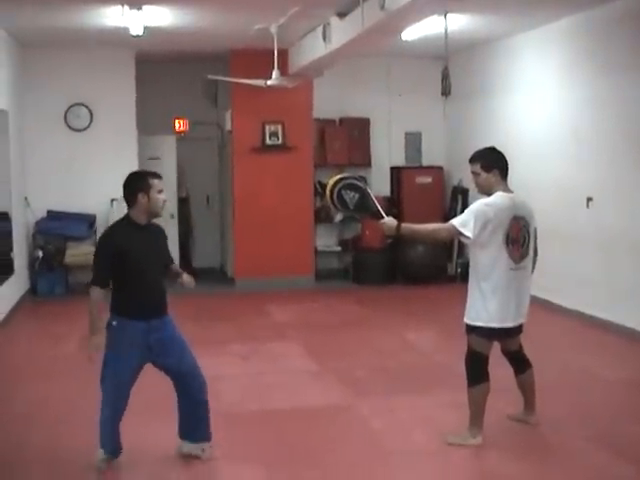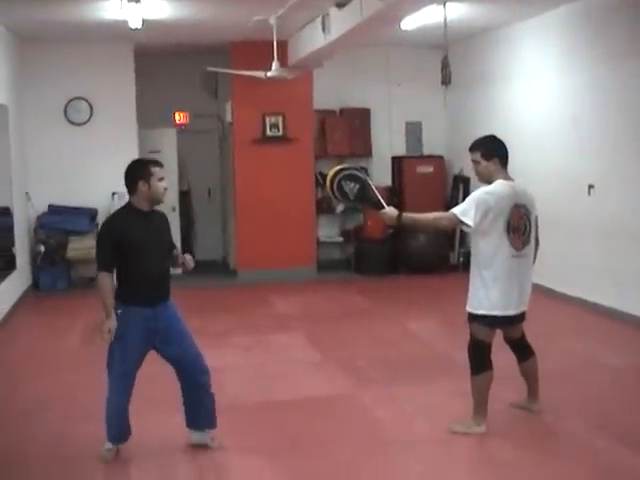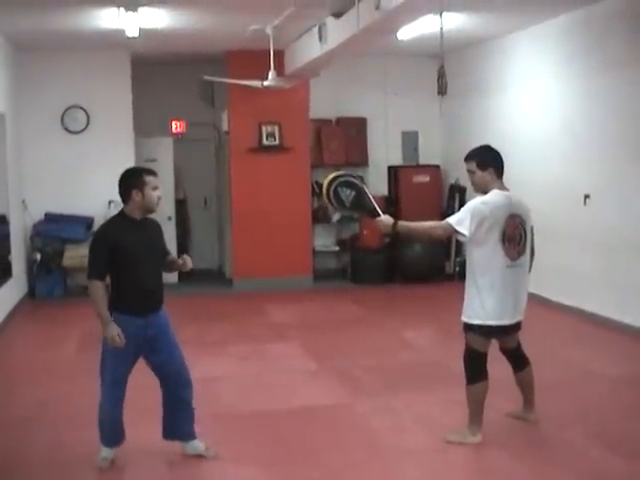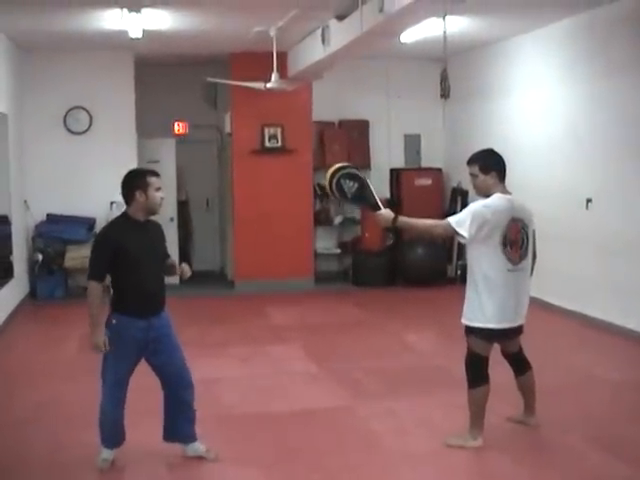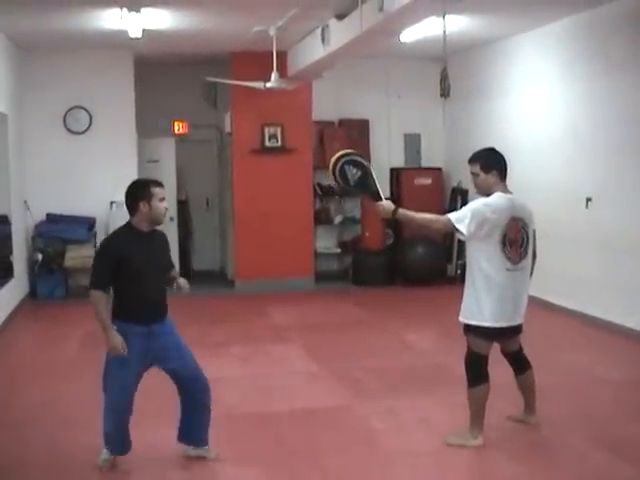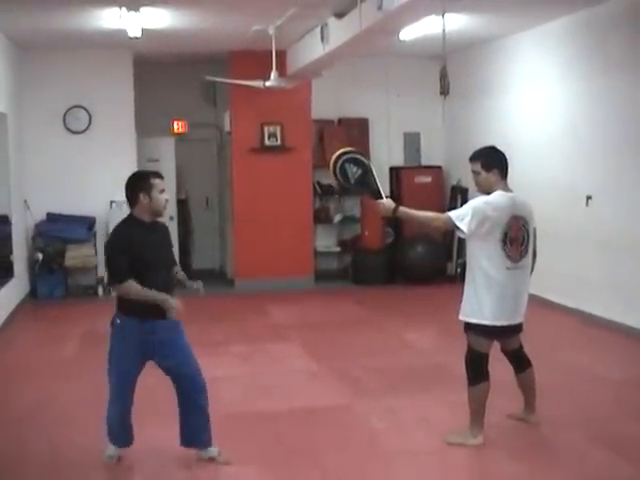
dt=0.4s
person 1, frame 1
left shoulder: (487, 208)
right shoulder: (524, 208)
left elbow: (444, 232)
right elbow: (532, 254)
left wrist: (398, 227)
left hip: (489, 303)
right hip: (513, 300)
left knee: (476, 363)
right knee: (515, 354)
left ankle: (474, 432)
right ankle: (529, 411)
person 1, frame 2
left shoulder: (488, 196)
right shoulder: (525, 195)
left elbow: (445, 221)
right elbow: (533, 241)
left wrist: (399, 217)
left hip: (491, 291)
right hip: (516, 288)
left knee: (479, 352)
right knee: (518, 342)
left ankle: (478, 421)
right ankle: (533, 399)
person 1, frame 3
left shoulder: (483, 206)
right shoulder: (520, 206)
left elbow: (440, 230)
right elbow: (529, 252)
left wrist: (395, 225)
left hip: (486, 301)
right hip: (511, 298)
left knee: (474, 361)
right knee: (514, 351)
left ankle: (473, 430)
right ankle: (529, 409)
person 1, frame 4
left shoulder: (485, 209)
right shoulder: (523, 210)
left elbow: (441, 229)
right elbow: (531, 255)
left wrist: (395, 220)
left hip: (488, 305)
right hip: (512, 302)
left knee: (476, 365)
right knee: (515, 355)
left ankle: (474, 435)
right ankle: (530, 413)
person 1, frame 5
left shoulder: (485, 208)
right shoulder: (523, 209)
left elbow: (439, 224)
right elbow: (531, 255)
left wrist: (395, 212)
left hip: (487, 303)
right hip: (512, 301)
left knee: (476, 364)
right knee: (515, 355)
left ankle: (475, 433)
right ankle: (530, 412)
person 1, frame 6
left shoulder: (485, 206)
right shoulder: (524, 207)
left elbow: (440, 222)
right elbow: (531, 253)
left wrist: (395, 210)
left hip: (487, 302)
right hip: (512, 299)
left knee: (476, 362)
right knee: (515, 353)
left ankle: (475, 432)
right ankle: (530, 411)
person 2, frame 1
left shoulder: (158, 233)
right shoulder: (113, 238)
right elbow: (98, 287)
left wrist: (181, 275)
right wrist: (96, 332)
left hip: (161, 324)
right hip: (126, 327)
left knee: (194, 384)
right knee: (114, 396)
left ankle: (191, 441)
right ankle: (107, 451)
person 2, frame 2
left shoulder: (161, 220)
right shoulder: (115, 225)
right elbow: (104, 273)
left wrist: (182, 259)
right wrist: (109, 314)
left hip: (165, 310)
right hip: (131, 315)
left knee: (196, 370)
right knee: (120, 382)
left ankle: (201, 430)
right ankle: (114, 440)
person 2, frame 3
left shoulder: (153, 228)
right shoulder: (108, 234)
right elbow: (96, 282)
left wrist: (179, 263)
right wrist: (107, 323)
left hip: (156, 319)
right hip: (124, 323)
left knee: (179, 380)
right knee: (113, 387)
left ankle: (188, 440)
right ankle: (108, 446)
person 2, frame 4
left shoulder: (155, 230)
right shoulder: (111, 235)
right elbow: (95, 283)
left wrist: (177, 268)
right wrist: (97, 327)
left hip: (159, 321)
right hip: (125, 324)
left knee: (180, 383)
right knee: (114, 389)
left ankle: (188, 441)
right ankle: (109, 447)
person 2, frame 5
left shoulder: (160, 239)
right shoulder: (114, 244)
right elbow: (98, 291)
left wrist: (177, 280)
right wrist: (109, 332)
left hip: (162, 328)
right hip: (128, 333)
left knee: (197, 385)
right knee: (117, 400)
left ankle: (195, 443)
right ankle: (112, 448)
person 2, frame 6
left shoulder: (161, 231)
right shoulder: (121, 236)
right elbow: (120, 285)
left wrist: (186, 282)
right wrist: (162, 299)
left hip: (165, 324)
right hip: (131, 326)
left knee: (193, 385)
right knee: (120, 392)
left ankle: (203, 445)
right ankle: (116, 444)
